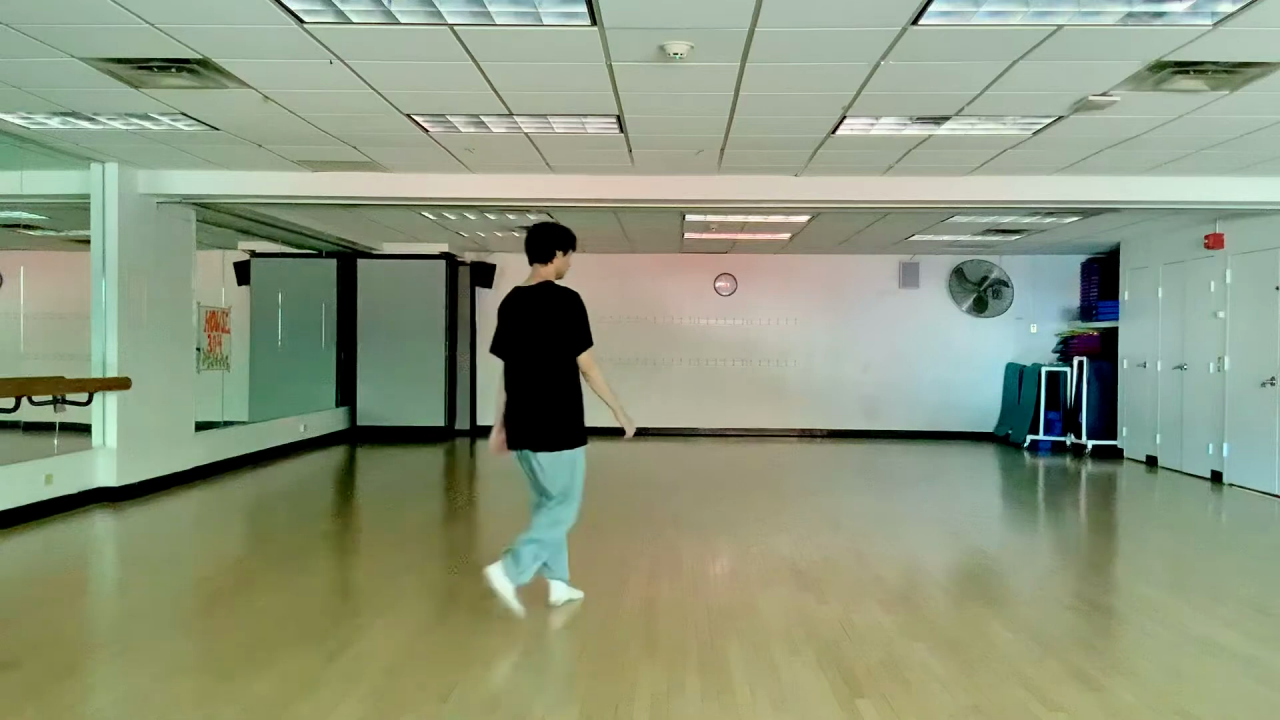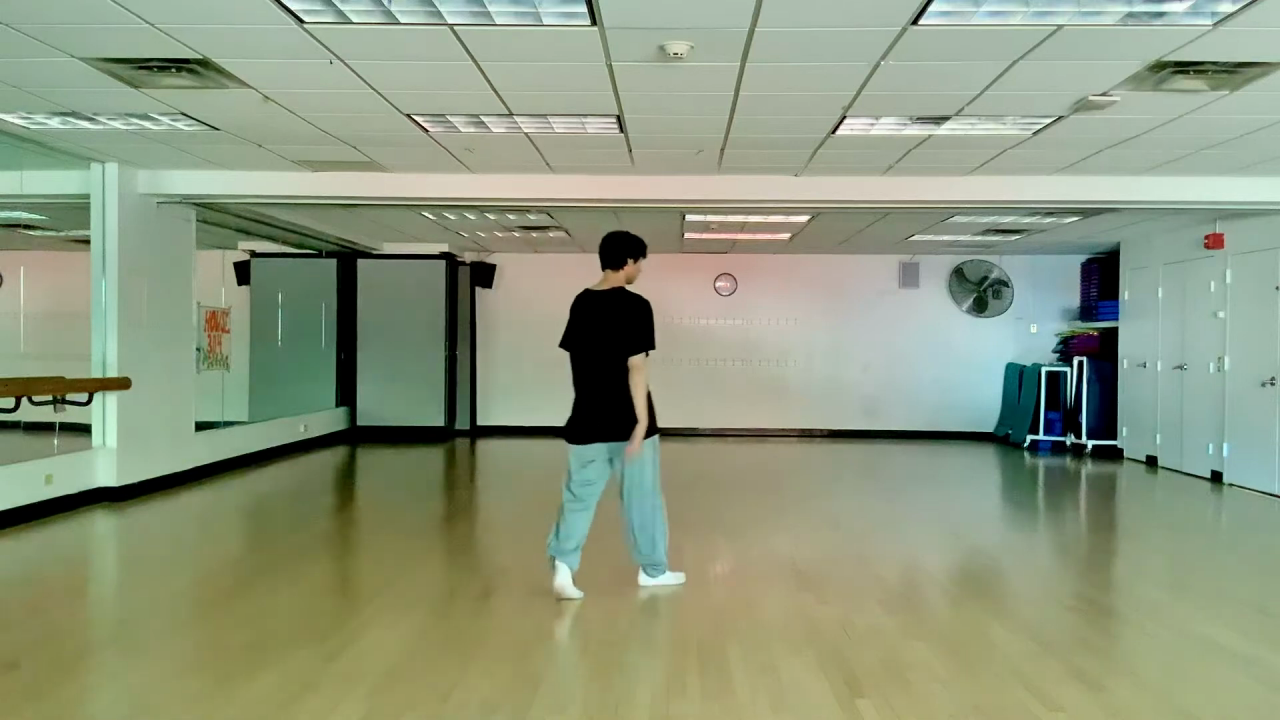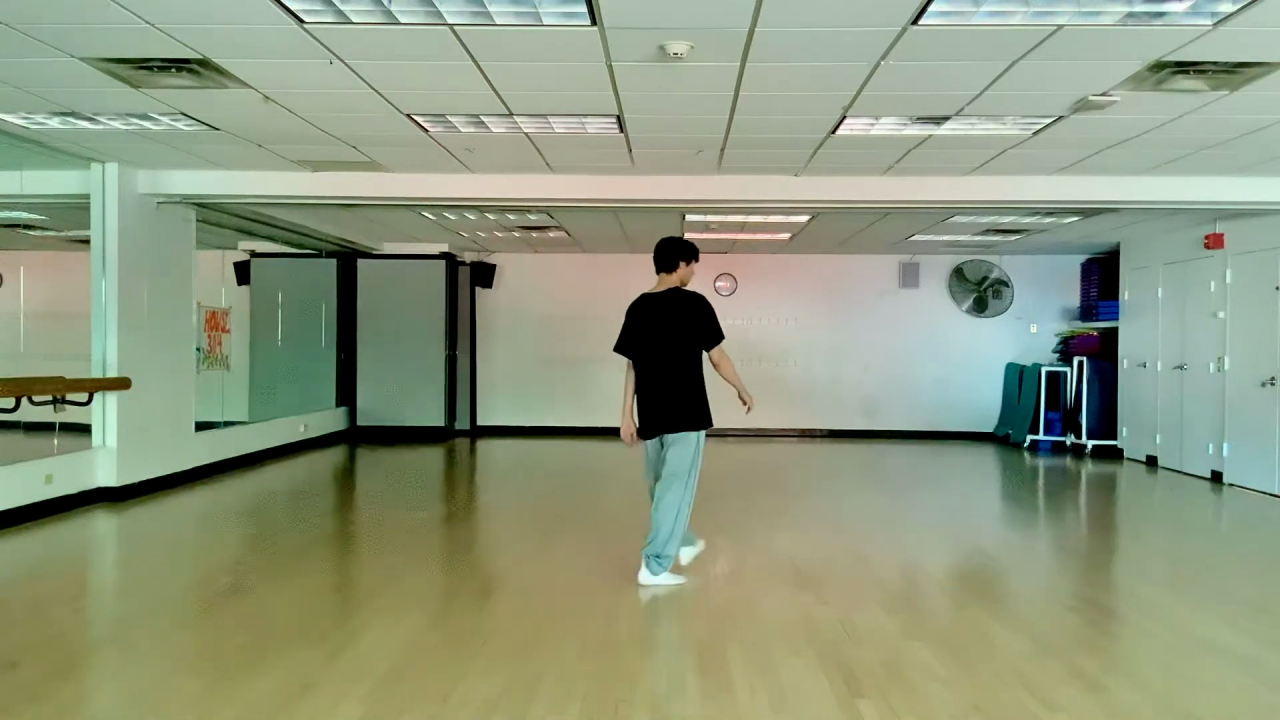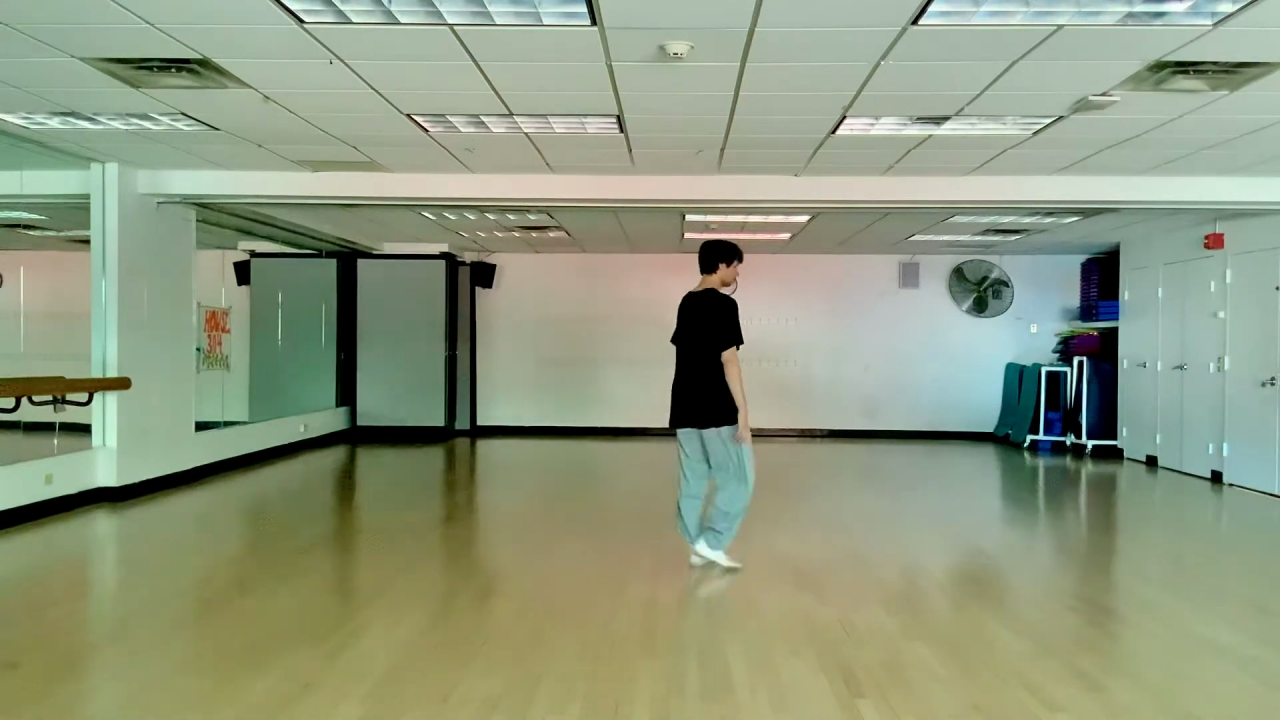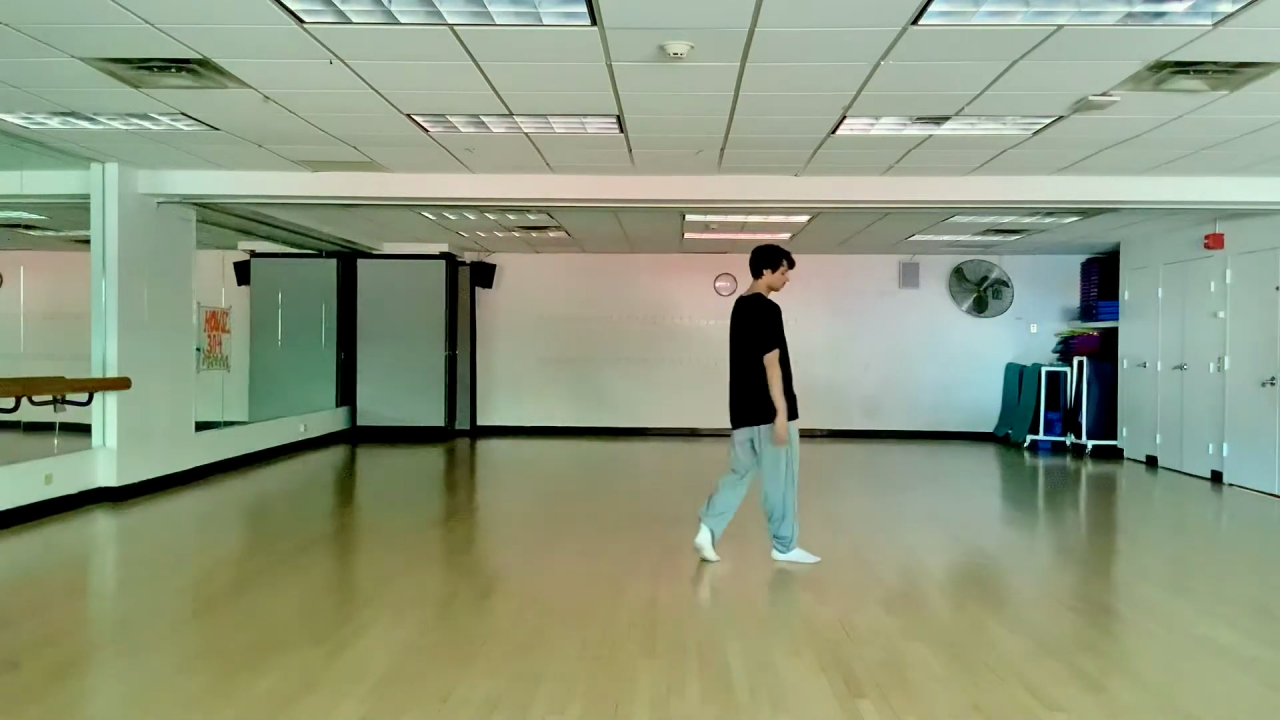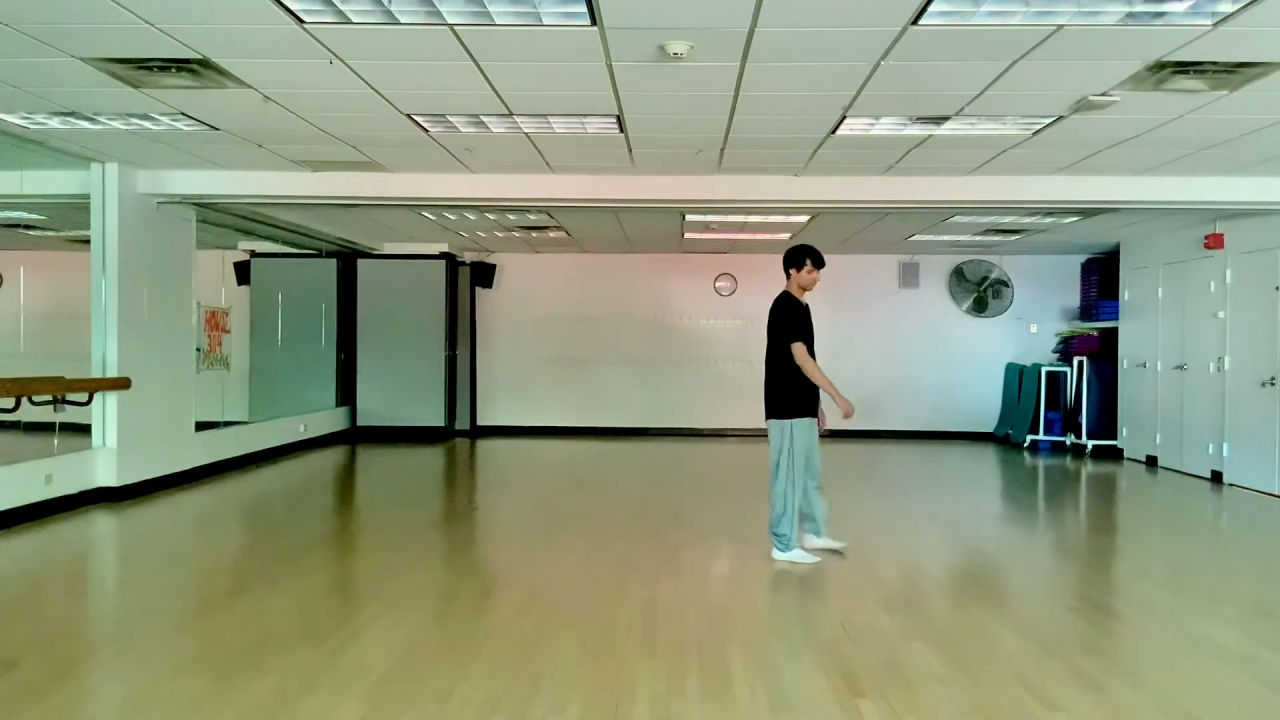
dt=0.5s
person 1, frame 1
left shoulder: (509, 303)
right shoulder: (565, 301)
left elbow: (506, 367)
right elbow: (586, 364)
left wrist: (498, 423)
right wrist: (618, 410)
left hip: (522, 424)
right hip: (557, 425)
left knee: (546, 503)
right knee: (562, 505)
left ankle: (556, 580)
right ankle: (509, 569)
person 1, frame 2
left shoulder: (580, 303)
right shoulder: (635, 306)
right elbow: (636, 368)
right wrist: (641, 422)
left hip: (586, 421)
right hip: (624, 420)
left knee: (579, 497)
right knee: (643, 495)
left ankle: (563, 565)
right ankle: (653, 569)
person 1, frame 3
left shoulder: (637, 308)
right shoulder: (693, 304)
left elbow: (631, 365)
right elbow: (717, 357)
left wrist: (627, 415)
right wrist: (743, 390)
left hip: (652, 414)
right hip: (686, 413)
left knee: (665, 483)
right knee: (675, 487)
left ankle: (682, 545)
right ankle: (654, 567)
person 1, frame 4
left shoulder: (686, 303)
right shoulder: (723, 305)
right elbow: (729, 360)
right wrist: (743, 409)
left hip: (685, 409)
right hip: (718, 410)
left knee: (692, 481)
right knee: (738, 478)
left ankle: (699, 546)
right ankle: (712, 541)
person 1, frame 5
left shoulder: (741, 306)
right shoulder: (767, 310)
right elbow: (772, 363)
right wrist: (783, 412)
left hip: (744, 408)
right hip: (766, 410)
left knee: (739, 473)
right knee: (781, 478)
left ankle: (708, 530)
right ankle: (785, 547)
person 1, frame 6
left shoulder: (796, 305)
right shoulder: (788, 306)
right elbow: (801, 358)
left wrist: (816, 405)
right wrist: (837, 395)
left hip: (800, 405)
right hip: (788, 407)
left knee: (810, 474)
right knee: (789, 475)
left ankle: (813, 533)
right ankle: (784, 546)
